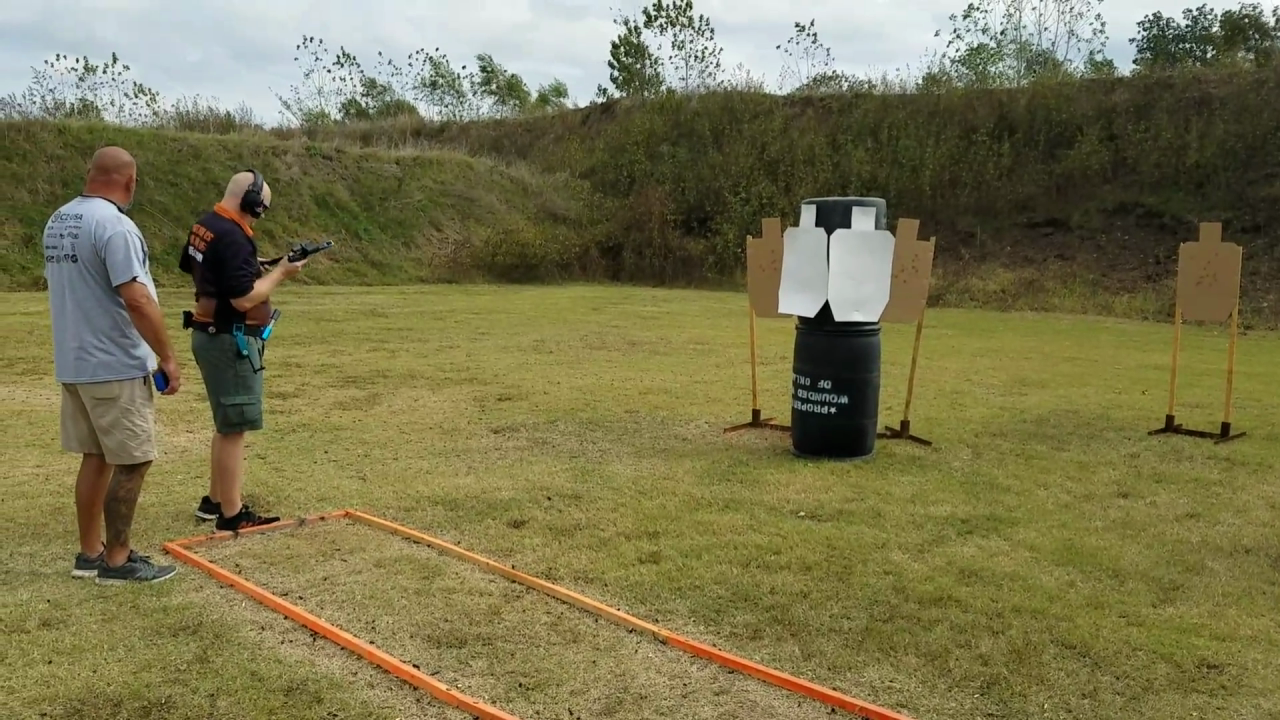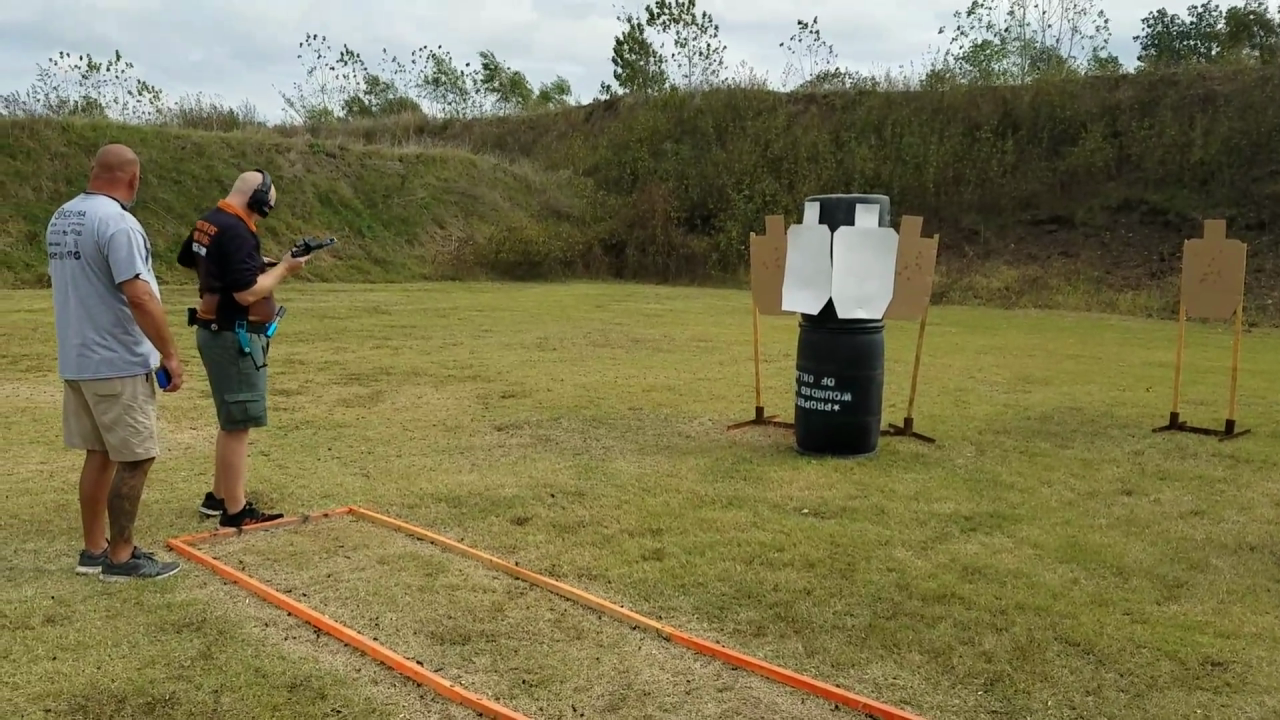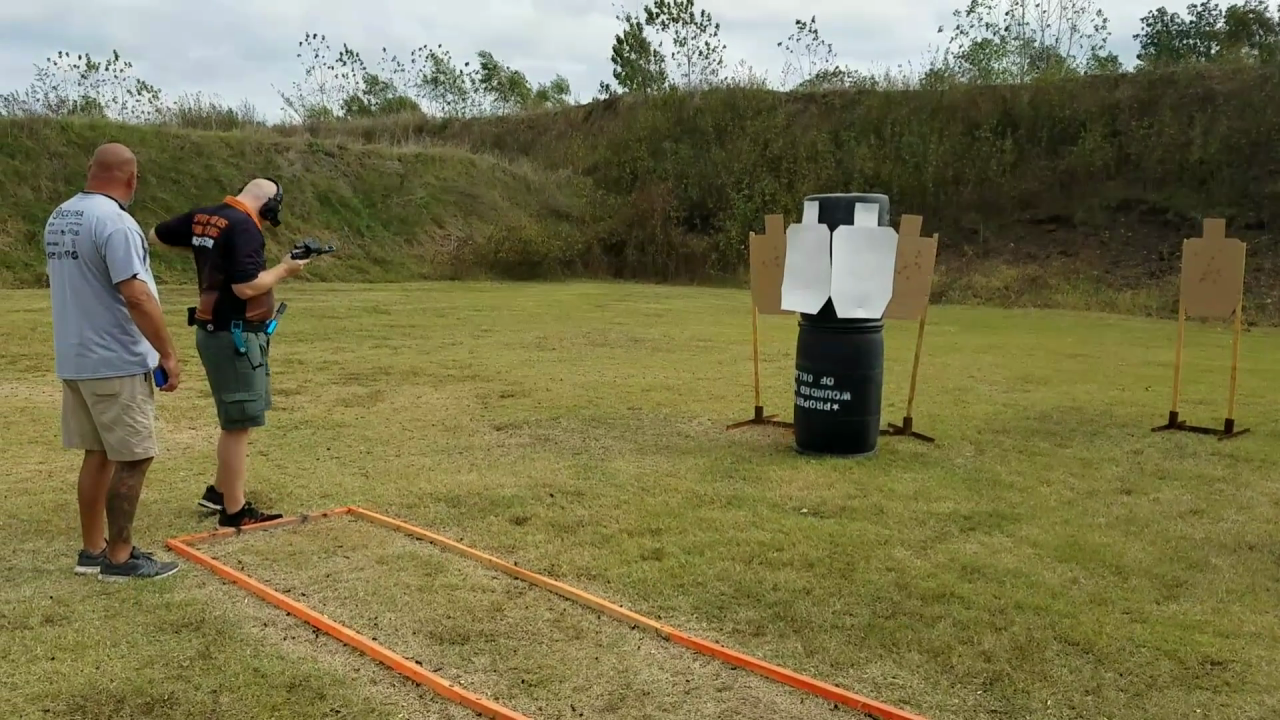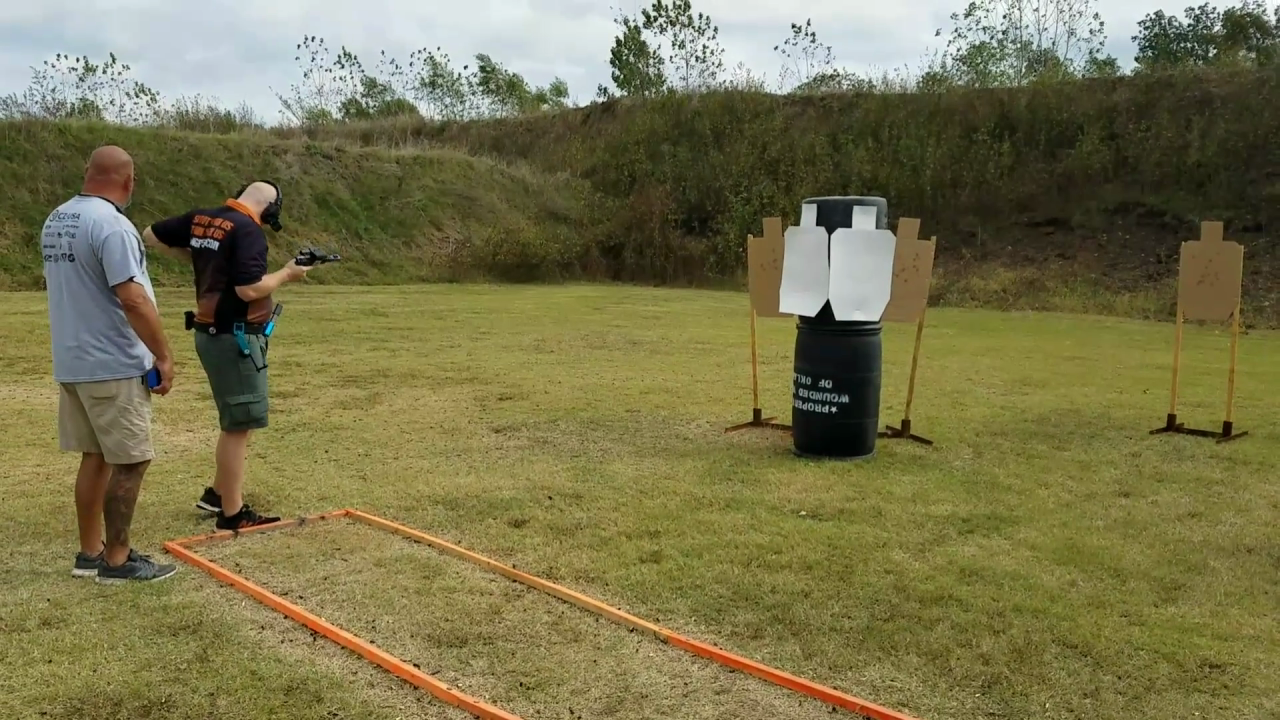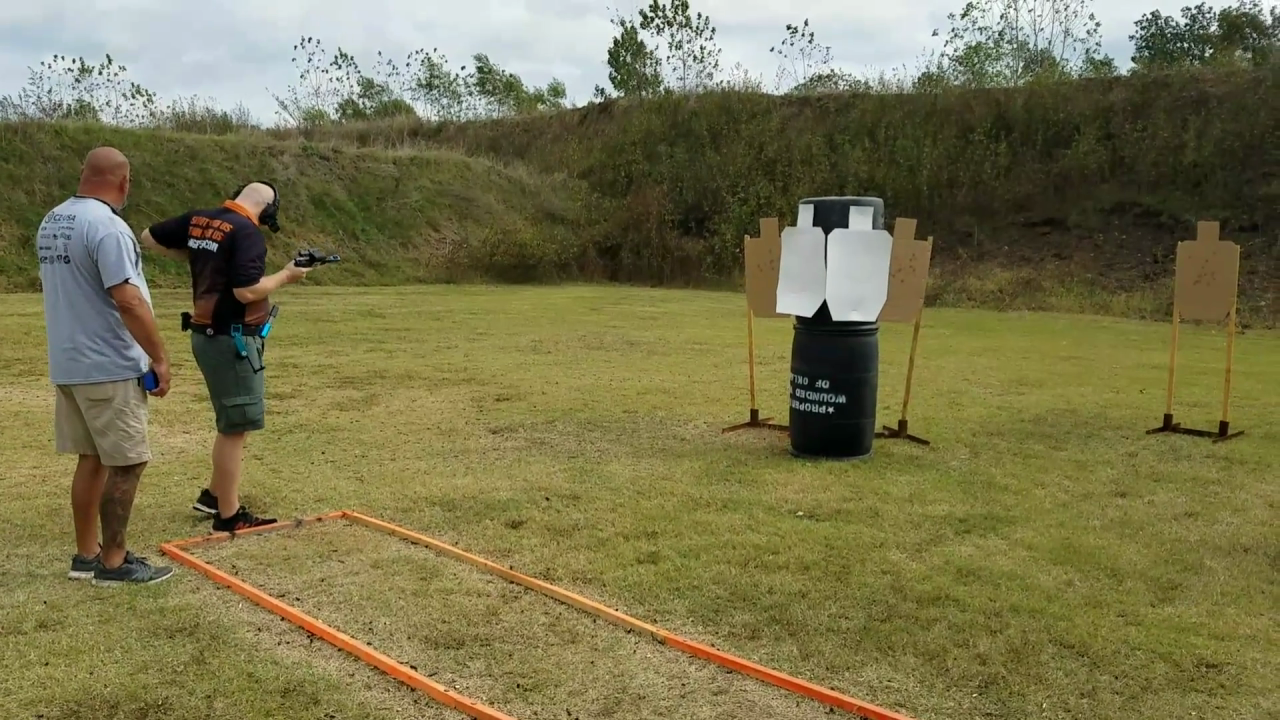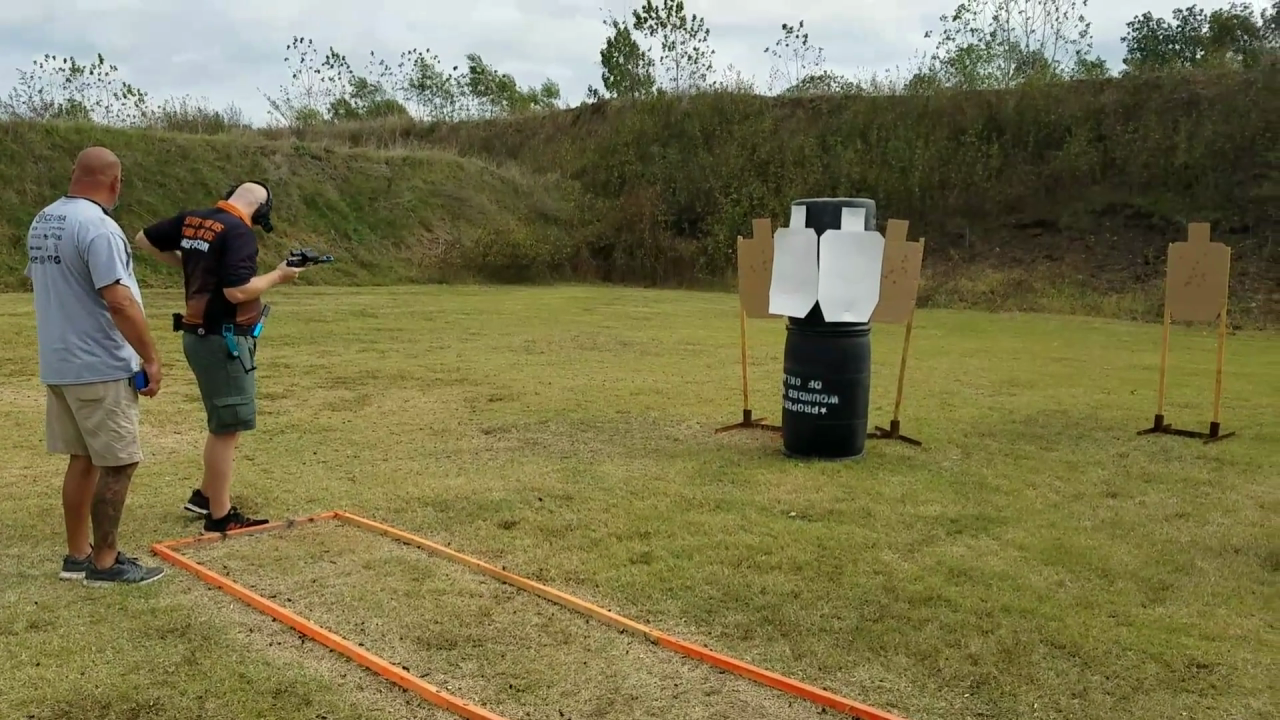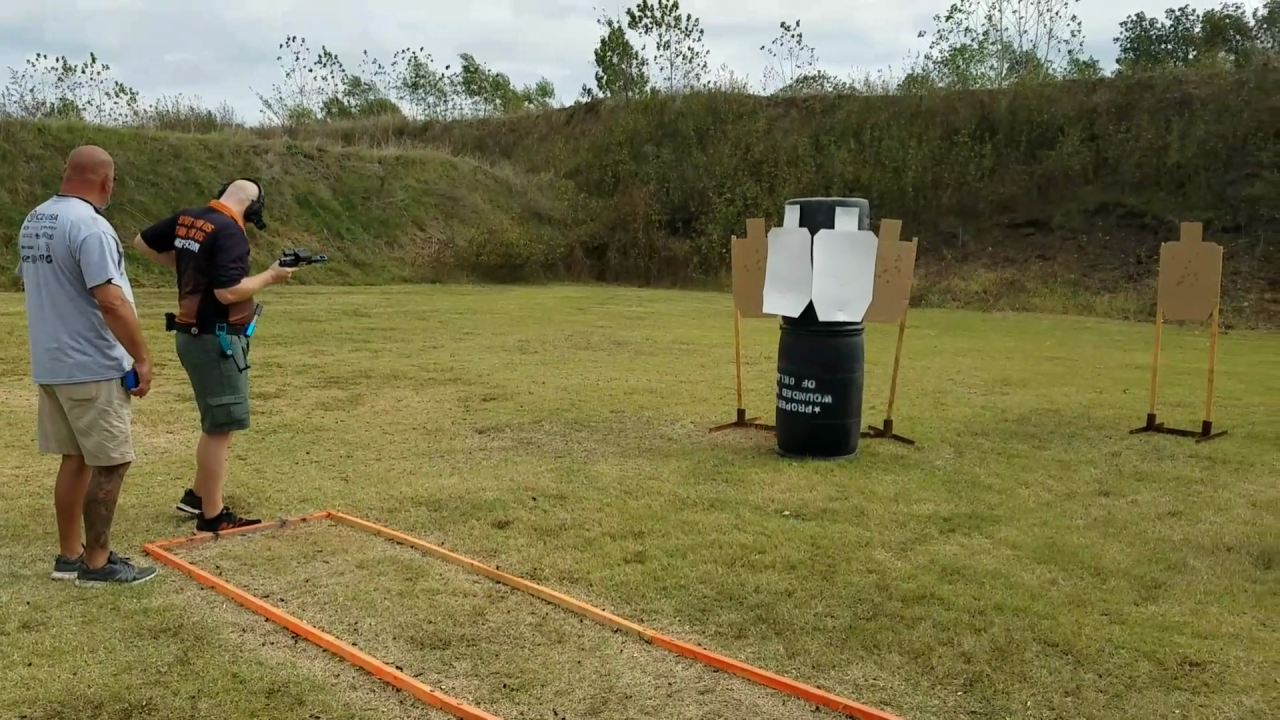
dt=0.2s
person 1, frame 1
left shoulder: (58, 221)
right shoulder: (114, 225)
right elbow: (137, 301)
right wrist: (167, 357)
left hip: (74, 364)
right hip: (114, 367)
left knee: (97, 457)
right knee: (132, 461)
left ankle: (90, 553)
right ankle: (117, 560)
person 1, frame 2
left shoulder: (61, 218)
right shoulder: (117, 222)
right elbow: (139, 297)
right wrist: (170, 354)
left hip: (77, 360)
right hip: (117, 364)
left knee: (100, 454)
right knee: (134, 458)
left ankle: (94, 549)
right ankle: (121, 556)
person 1, frame 3
left shoulder: (59, 217)
right shoulder: (114, 221)
right elbow: (137, 297)
right wrist: (167, 354)
left hip: (75, 360)
right hip: (115, 363)
left knee: (98, 454)
right knee: (132, 458)
left ankle: (93, 549)
right ankle: (119, 556)
person 1, frame 4
left shoulder: (56, 220)
right shoulder: (111, 225)
right elbow: (133, 300)
right wrist: (163, 356)
left hip: (73, 363)
right hip: (112, 366)
left knee: (95, 457)
right knee: (129, 461)
left ankle: (90, 552)
right ankle: (117, 559)
person 1, frame 5
left shoulder: (51, 222)
right shoulder: (107, 226)
right elbow: (128, 301)
right wrist: (159, 358)
left hip: (69, 364)
right hip: (108, 367)
left knee: (91, 459)
right knee: (126, 463)
left ankle: (86, 554)
right ankle: (113, 561)
person 1, frame 6
left shoulder: (42, 222)
right shoulder: (98, 226)
right elbow: (119, 302)
right wrist: (150, 358)
left hip: (59, 364)
right hip: (99, 368)
left knee: (82, 460)
right knee: (117, 463)
left ankle: (78, 555)
right ankle: (104, 562)
person 1, frame 7
left shoulder: (34, 221)
right shoulder: (89, 225)
right elbow: (111, 302)
right wrist: (141, 358)
left hip: (52, 364)
right hip: (92, 368)
left knee: (75, 459)
right knee: (109, 463)
left ankle: (70, 554)
right ankle: (97, 562)
person 2, frame 1
left shoulder: (205, 224)
right shoulder: (231, 237)
left elbow: (188, 265)
right elbow: (245, 298)
right wrist: (280, 272)
left hip: (212, 335)
right hip: (229, 340)
left knee: (228, 424)
right knee: (234, 428)
left ankle: (215, 500)
right ankle: (232, 514)
person 2, frame 2
left shoulder: (205, 223)
right shoulder: (236, 230)
left elbow: (186, 259)
right elbow: (248, 293)
right wrist: (285, 268)
left hip: (218, 332)
right hip: (234, 336)
left knee: (232, 421)
right knee: (239, 423)
left ankle: (218, 497)
right ankle: (235, 510)
person 2, frame 3
left shoulder: (202, 217)
right shoulder: (244, 226)
left elbow: (156, 236)
right elbow: (246, 286)
right wrist: (284, 268)
left hip: (218, 330)
right hip: (233, 334)
left knee: (239, 418)
right knee: (239, 423)
left ankle: (220, 491)
right ankle: (234, 510)
person 2, frame 4
left shoulder: (200, 219)
right shoulder: (248, 230)
left elbow: (151, 235)
right elbow: (249, 289)
right wrist: (286, 273)
left hip: (213, 333)
right hip: (234, 337)
left knee: (236, 420)
right knee: (239, 425)
left ankle: (217, 493)
right ankle: (232, 513)
person 2, frame 5
left shoulder: (198, 220)
right shoulder: (246, 232)
left elbow: (149, 237)
right elbow: (246, 291)
right wrist: (286, 275)
left hip: (209, 334)
right hip: (230, 339)
left knee: (232, 422)
right knee: (236, 427)
left ankle: (214, 495)
right ankle: (228, 515)
person 2, frame 6
left shoulder: (191, 220)
right shoulder: (238, 232)
left elbow: (144, 239)
right elbow: (237, 291)
right wrist: (278, 275)
left hip: (201, 334)
right hip: (222, 339)
left knee: (223, 422)
right knee: (227, 427)
left ankle: (205, 495)
right ankle: (220, 515)
person 2, frame 7
left shoulder: (186, 219)
right shoulder: (229, 231)
left elbow: (142, 243)
right elbow: (228, 292)
right wrist: (270, 276)
left hip: (194, 334)
right hip: (215, 338)
left knee: (217, 422)
right knee: (221, 426)
left ankle: (197, 496)
right ankle: (213, 516)
